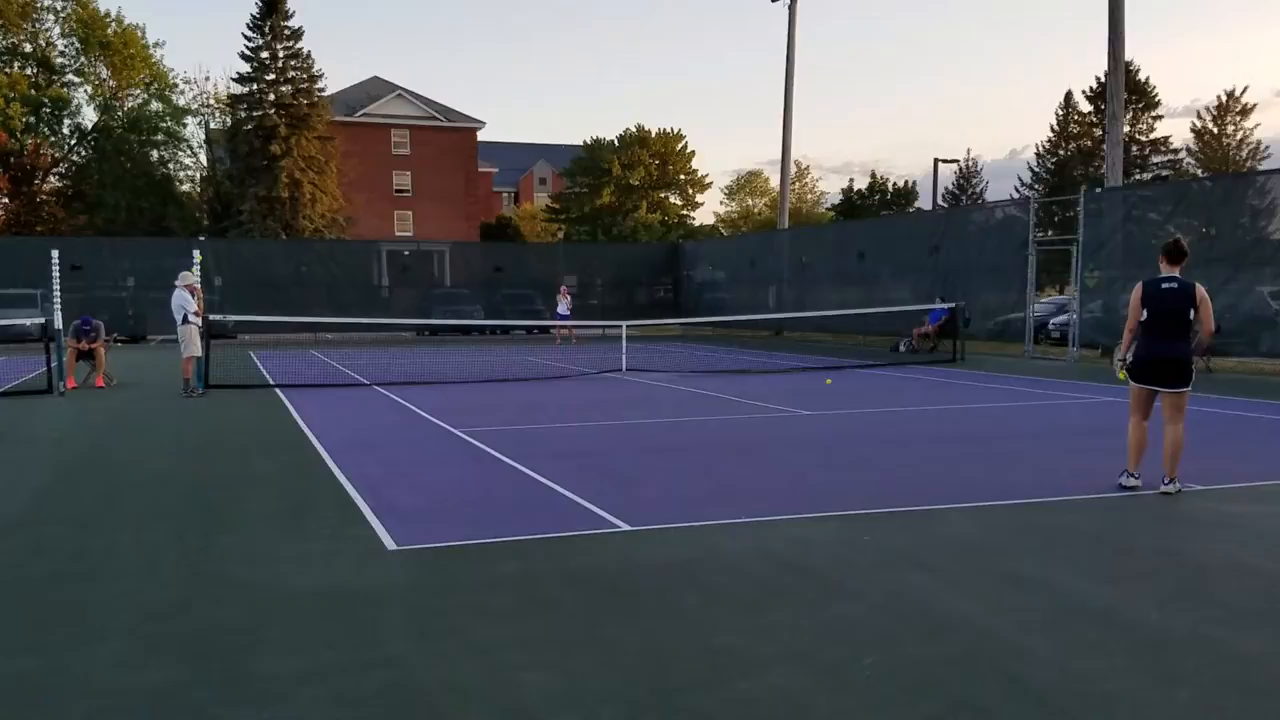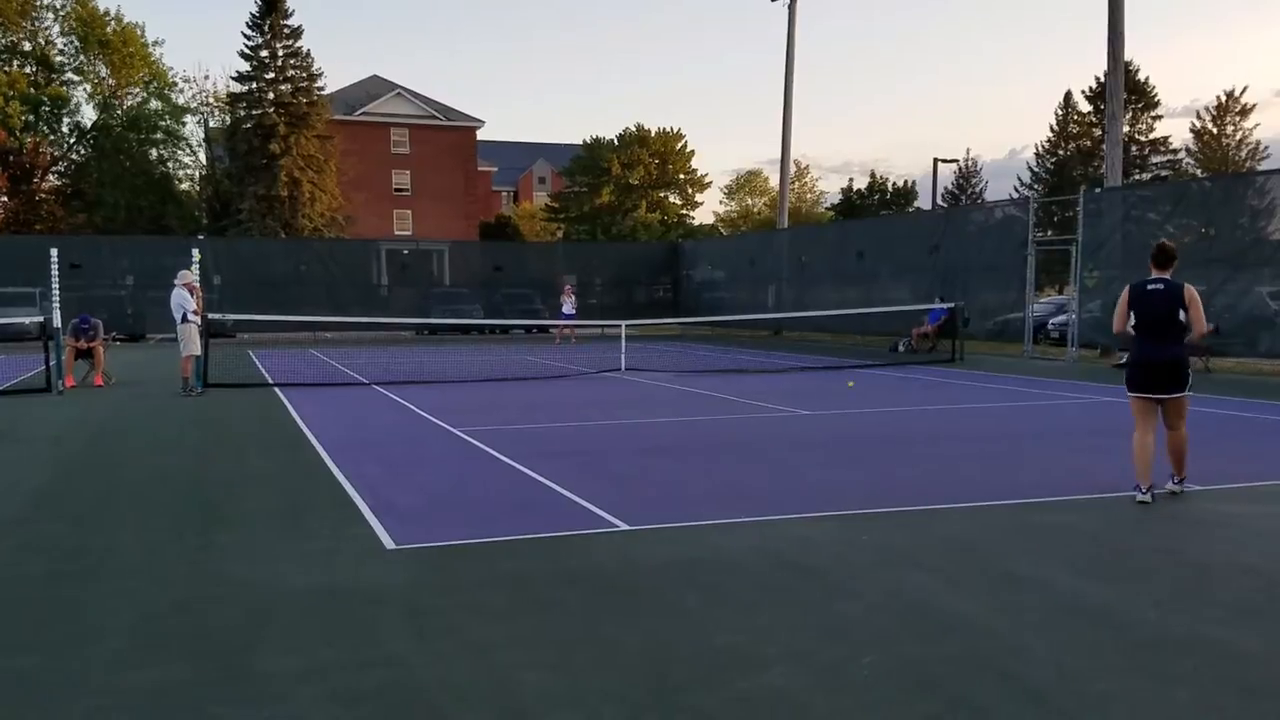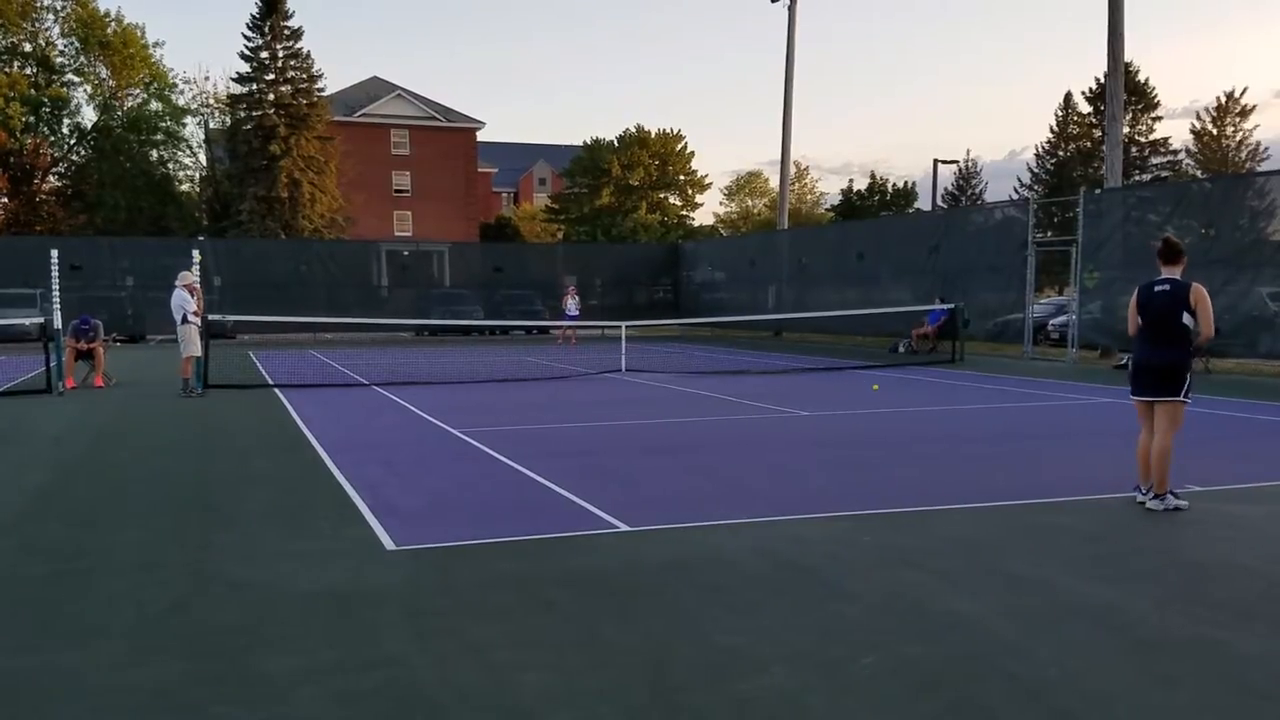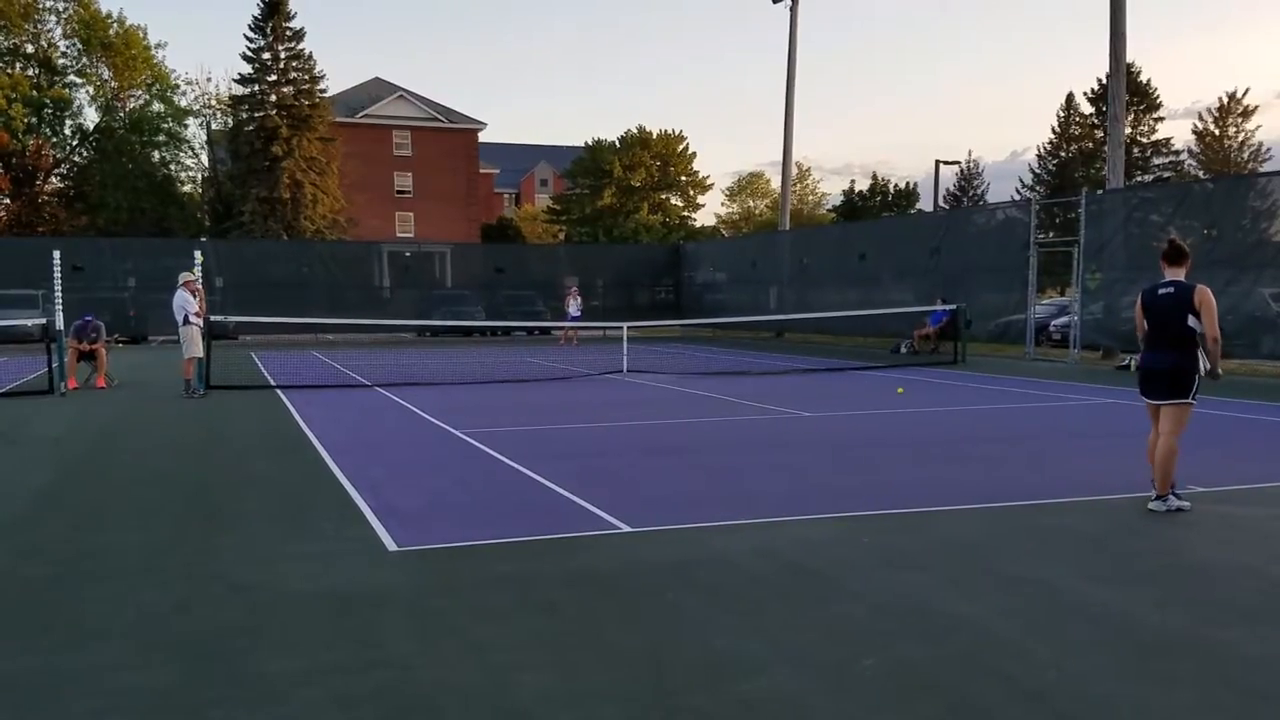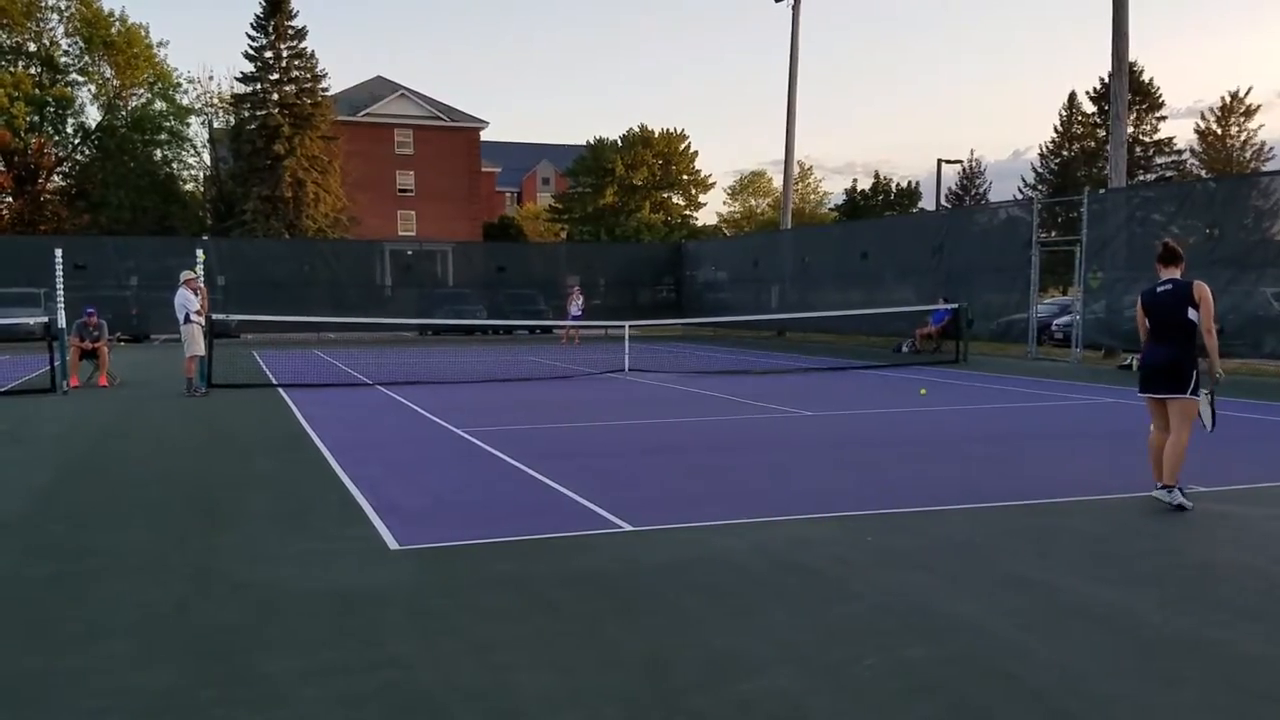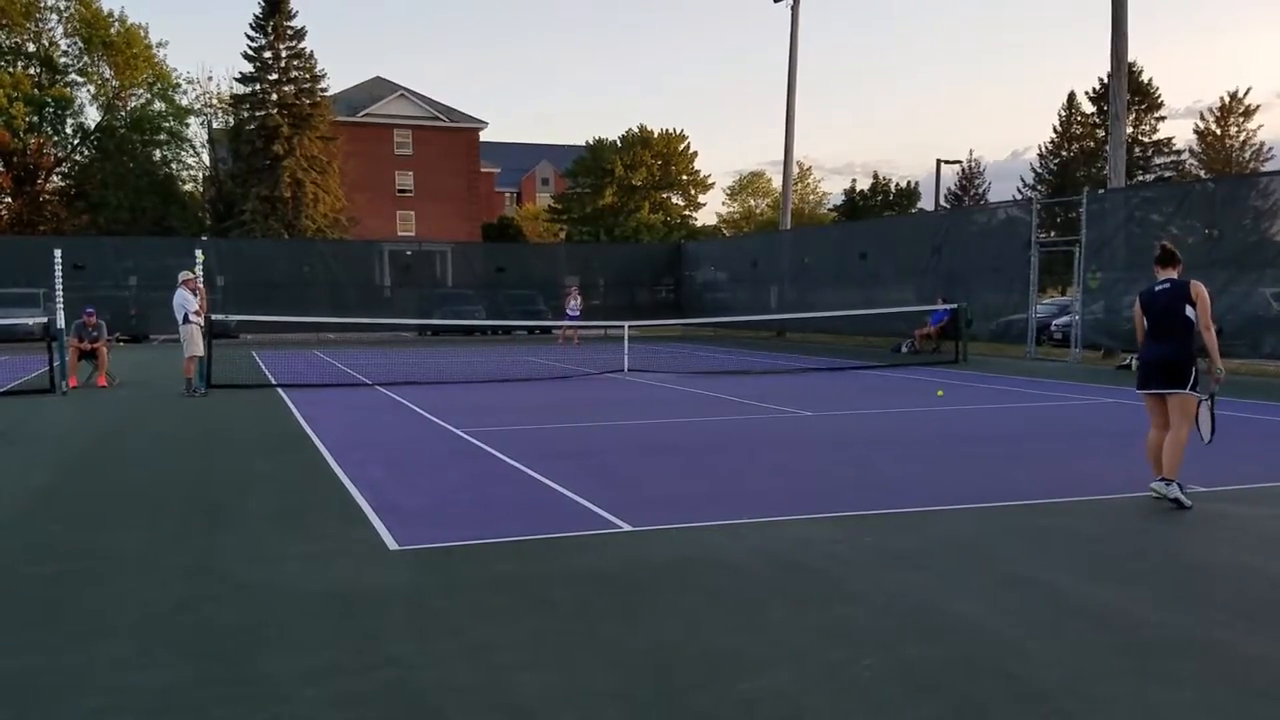
dt=0.5s
person 1, frame 1
left shoulder: (1143, 287)
right shoulder: (1196, 290)
left elbow: (1132, 328)
right elbow: (1209, 329)
left wrist: (1122, 356)
right wrist: (1192, 349)
left hip: (1146, 359)
right hip: (1179, 361)
left knee: (1138, 418)
right knee: (1174, 422)
left ankle: (1131, 473)
right ankle: (1169, 480)
person 1, frame 2
left shoulder: (1131, 291)
right shoulder: (1186, 291)
left elbow: (1118, 328)
right elbow: (1201, 330)
right wrist: (1181, 340)
left hip: (1141, 364)
right hip: (1174, 364)
left knee: (1143, 429)
right knee: (1176, 426)
left ankle: (1144, 487)
right ankle: (1178, 479)
person 1, frame 3
left shoulder: (1141, 292)
right shoulder: (1195, 291)
left elbow: (1133, 331)
right elbow: (1207, 334)
right wrist: (1190, 345)
left hip: (1142, 365)
right hip: (1174, 368)
left knee: (1148, 431)
right knee: (1165, 433)
left ankle: (1144, 488)
right ankle: (1160, 495)
person 1, frame 4
left shoulder: (1145, 295)
right shoulder: (1200, 293)
right elbow: (1213, 336)
right wrist: (1214, 366)
left hip: (1149, 367)
right hip: (1180, 370)
left knee: (1157, 430)
right knee: (1169, 434)
left ankle: (1160, 484)
right ankle: (1162, 496)
person 1, frame 5
left shoulder: (1145, 297)
right shoulder: (1197, 289)
left elbow: (1144, 337)
right elbow: (1208, 330)
right wrist: (1215, 367)
left hip: (1151, 364)
right hip: (1181, 365)
left knee: (1160, 428)
right knee: (1180, 430)
left ankle: (1162, 482)
right ankle: (1168, 487)
person 1, frame 6
left shoulder: (1143, 296)
right shoulder: (1194, 288)
right elbow: (1206, 327)
right wrist: (1216, 363)
left hip: (1150, 362)
right hip: (1180, 362)
left knee: (1158, 426)
right knee: (1180, 426)
left ankle: (1160, 480)
right ankle: (1168, 481)
